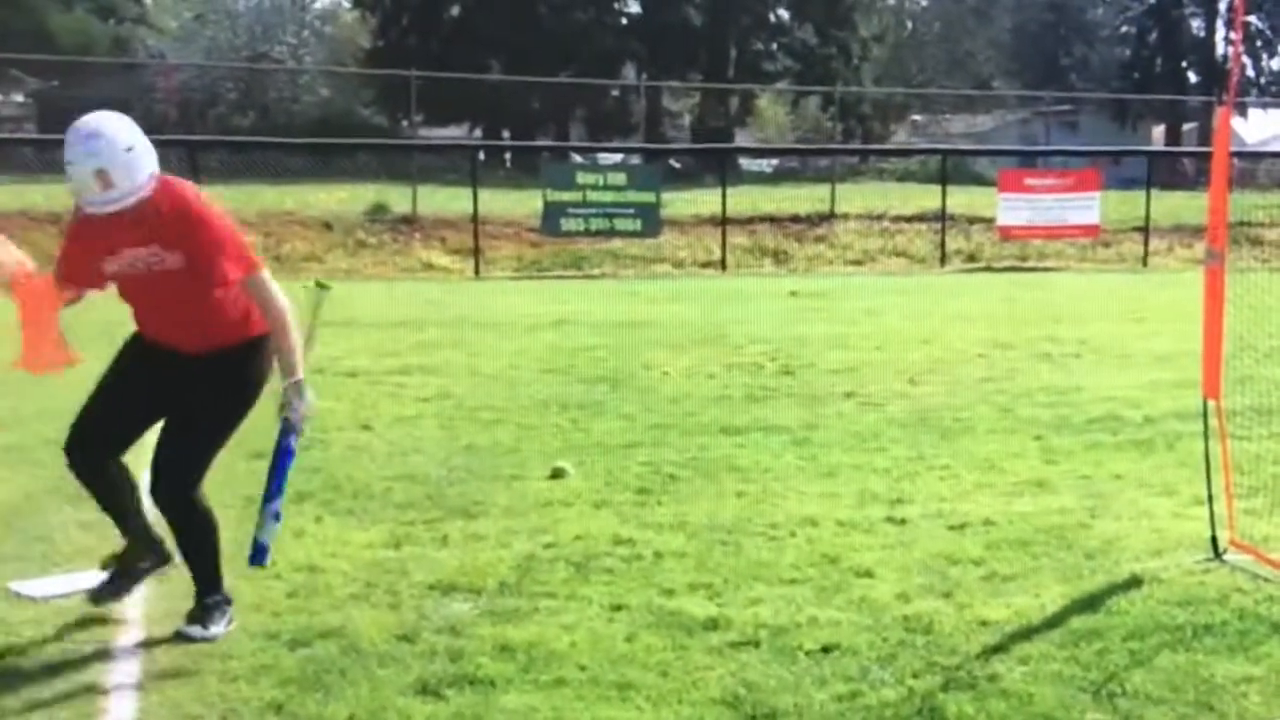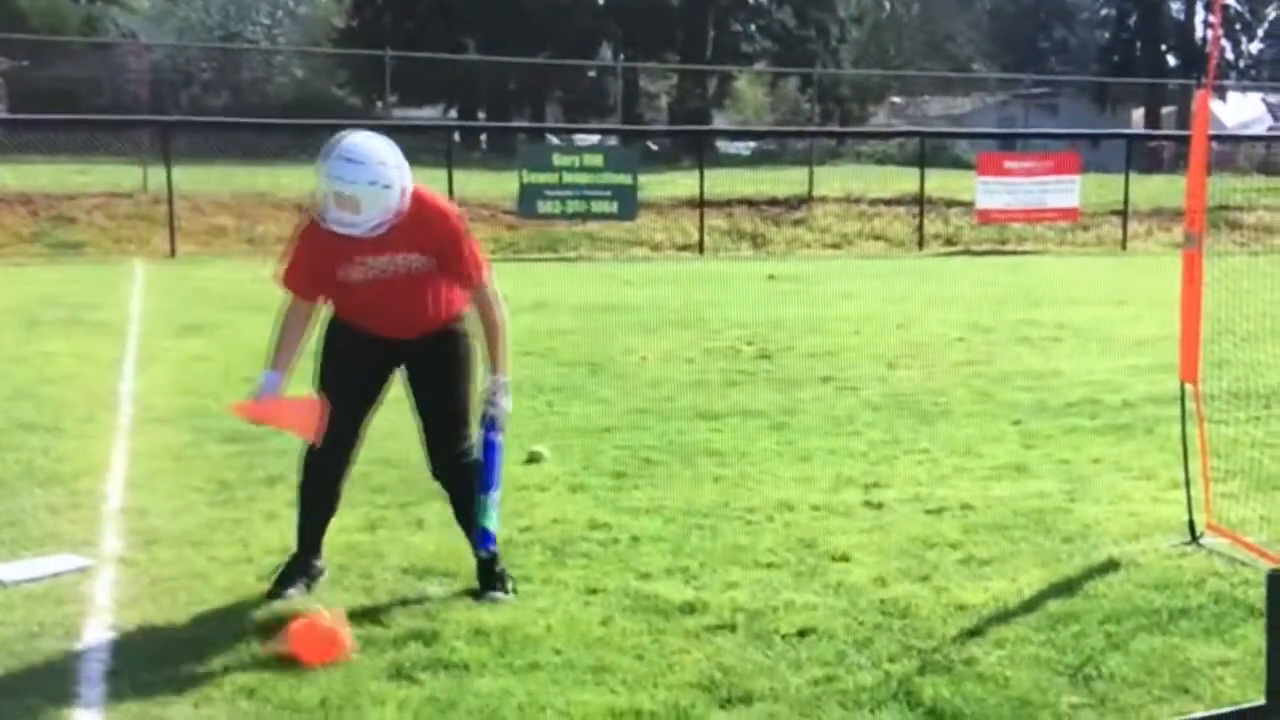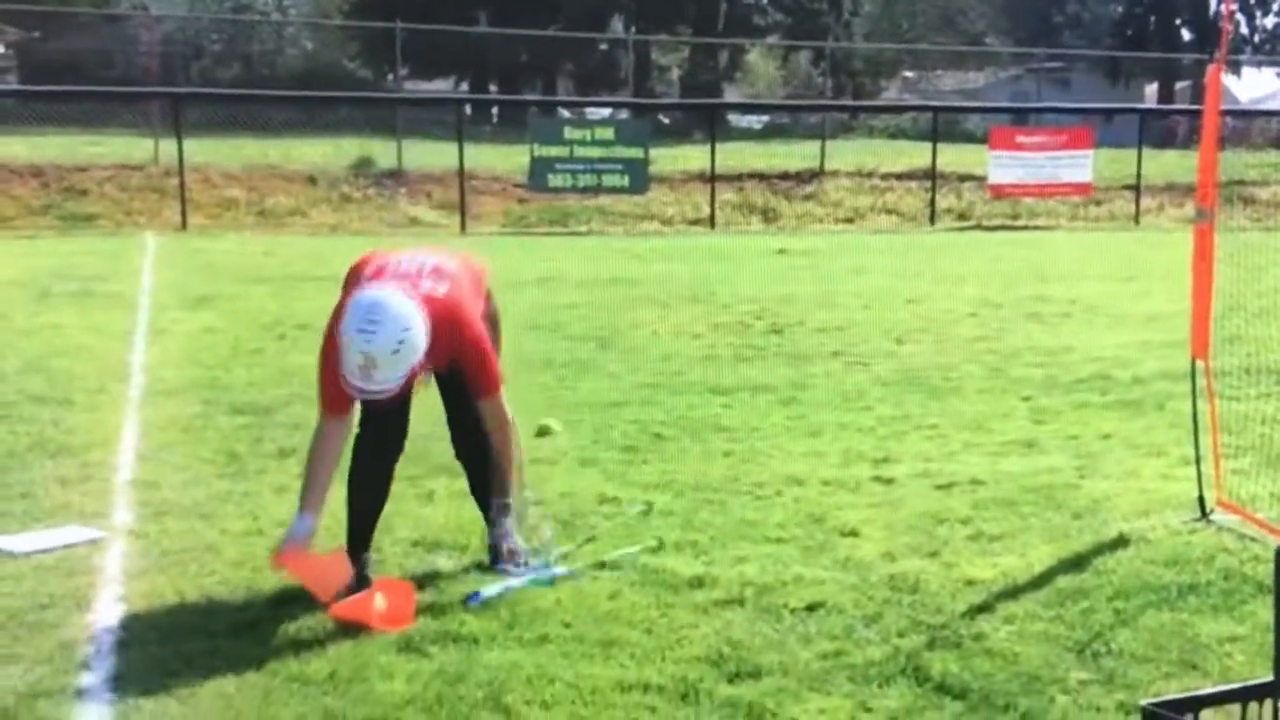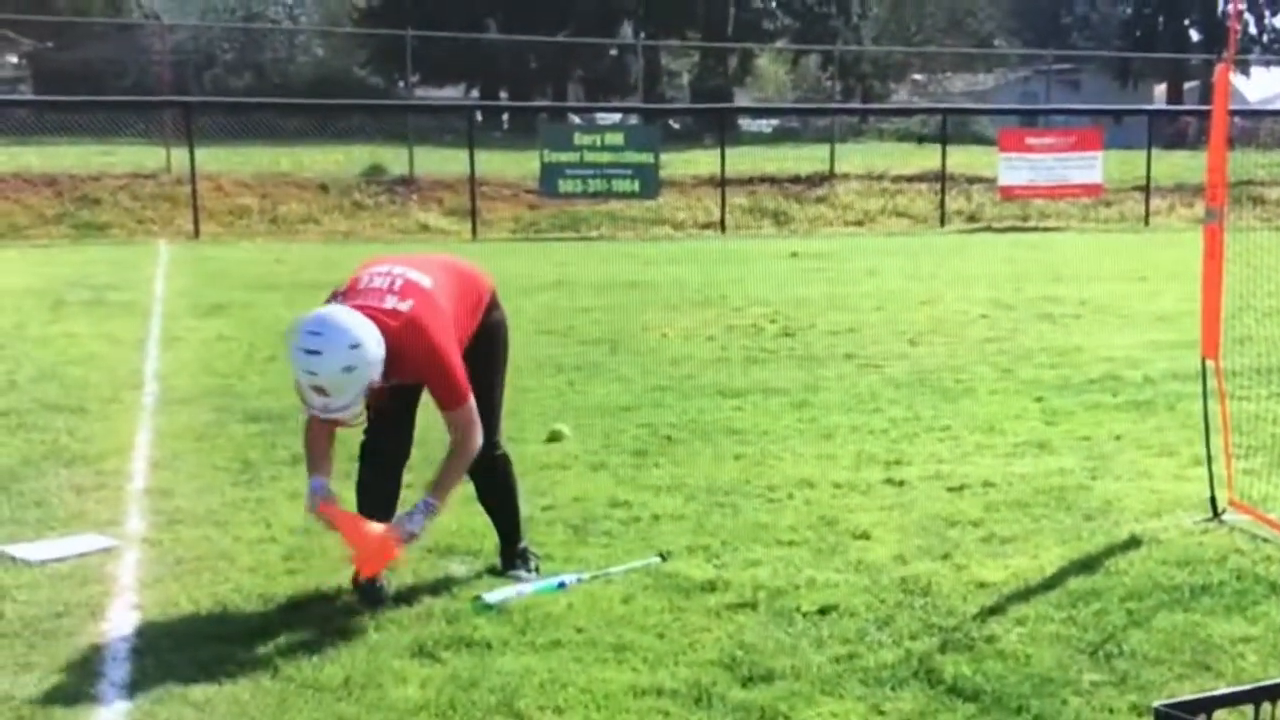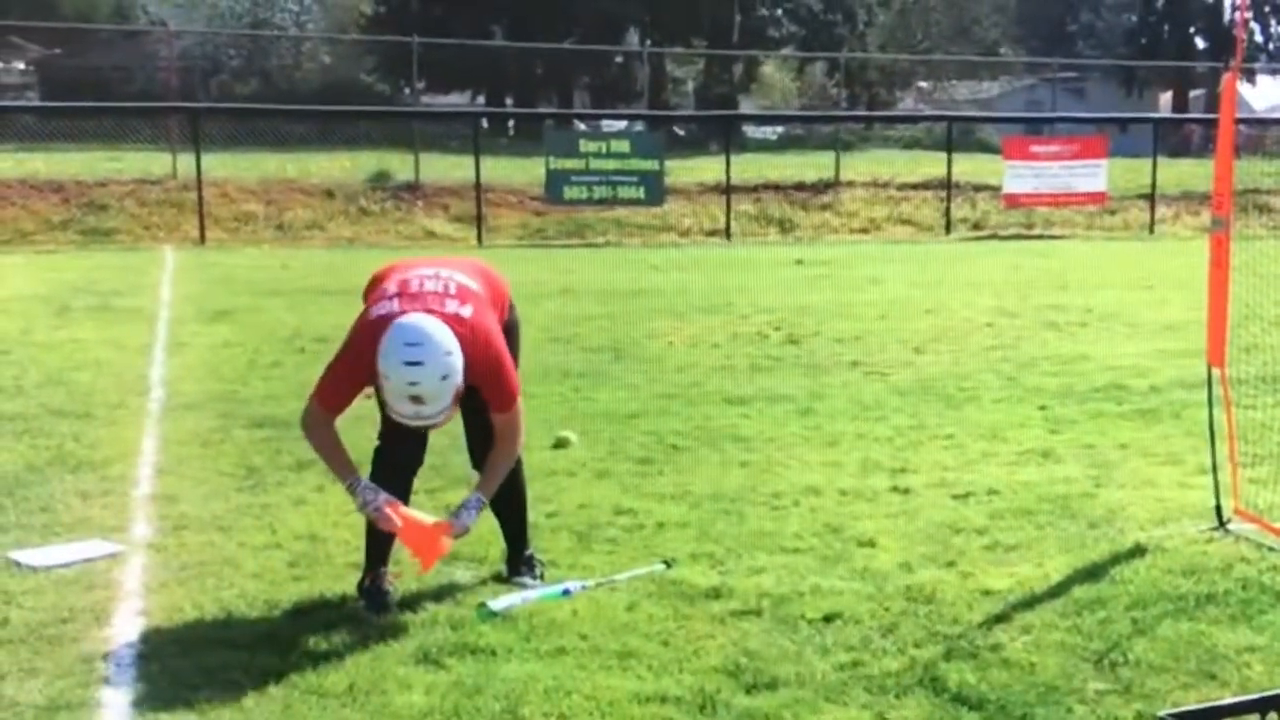
dt=0.7s
person 1, frame 1
left shoulder: (192, 213)
right shoulder: (92, 221)
left elbow: (265, 295)
right elbow: (66, 289)
left wrist: (295, 384)
left hip: (233, 355)
right hip: (159, 349)
left knee: (173, 482)
right knee: (86, 450)
left ankle: (214, 601)
right ankle: (142, 548)
person 1, frame 2
left shoulder: (436, 218)
right shoulder: (322, 229)
left elbow: (485, 295)
right elbow: (302, 306)
left wrist: (498, 379)
right wrist: (274, 378)
left hip: (436, 334)
right hip: (357, 334)
left knee: (455, 455)
right knee: (327, 447)
left ankle: (490, 564)
right ankle: (306, 558)
person 1, frame 3
left shoulder: (460, 322)
right shoulder: (346, 333)
left elbow: (497, 417)
right elbow: (332, 430)
left wrist: (504, 510)
right wrist: (305, 521)
left knee: (478, 436)
right knee: (378, 440)
left ankle: (504, 544)
right ankle: (356, 558)
person 1, frame 4
left shoulder: (425, 341)
right shoulder: (324, 346)
left elbow: (469, 436)
right elbow: (320, 421)
left wrist: (425, 509)
right wrist: (319, 482)
left knee: (484, 448)
right knee: (383, 446)
left ankle: (515, 550)
person 1, frame 5
left shoulder: (485, 345)
right shoulder: (368, 343)
left elbow: (509, 435)
right elbow: (314, 420)
left wrist: (477, 501)
right wrist: (358, 486)
left knee: (489, 446)
right knee: (400, 448)
left ankle: (521, 556)
right ankle: (374, 572)
